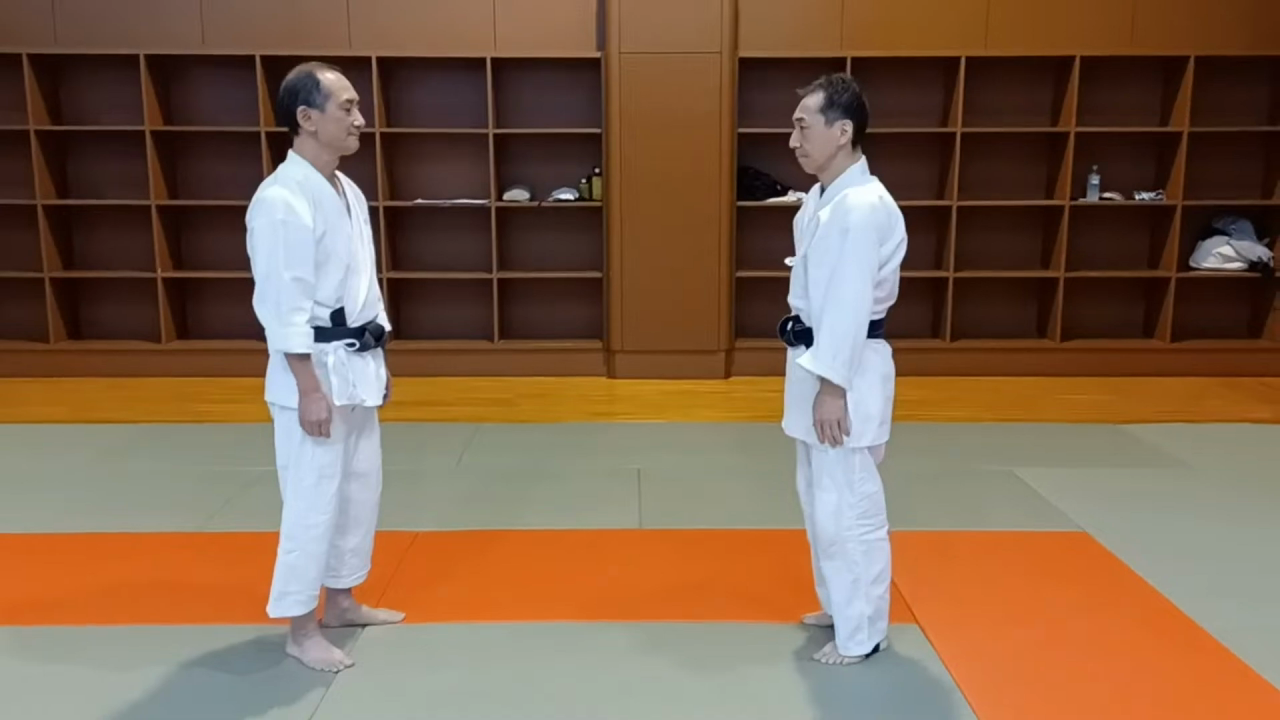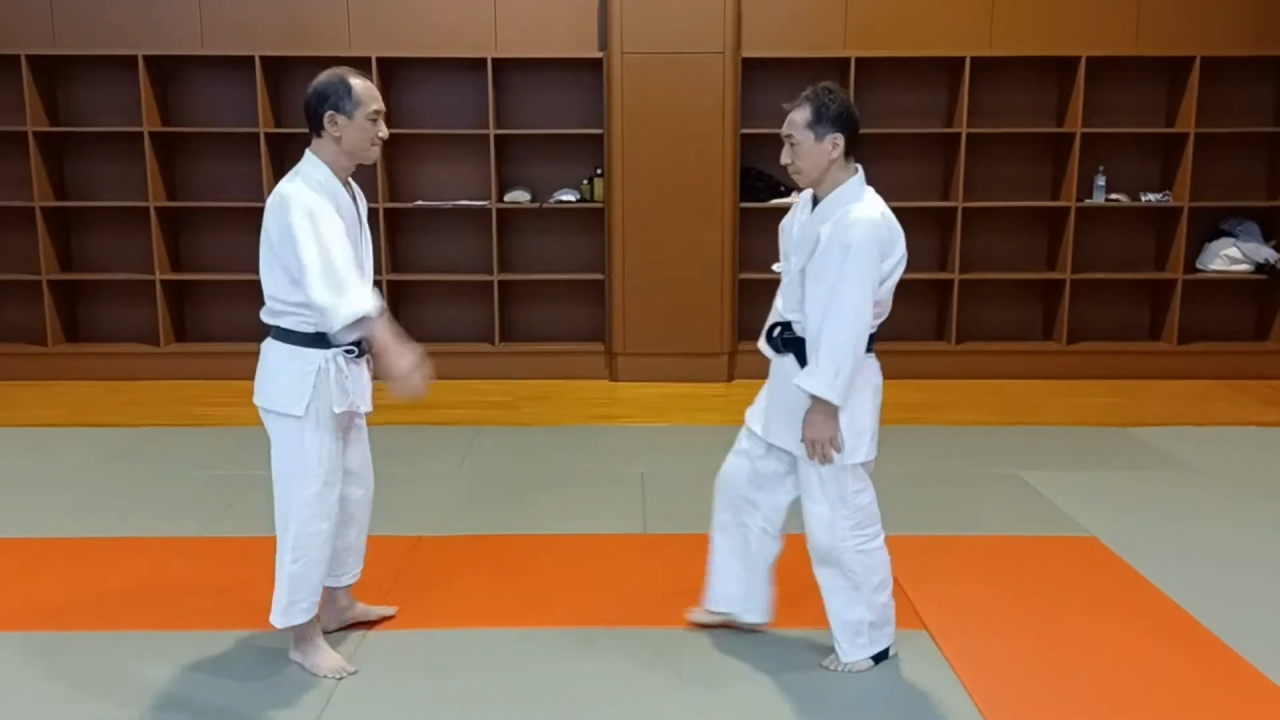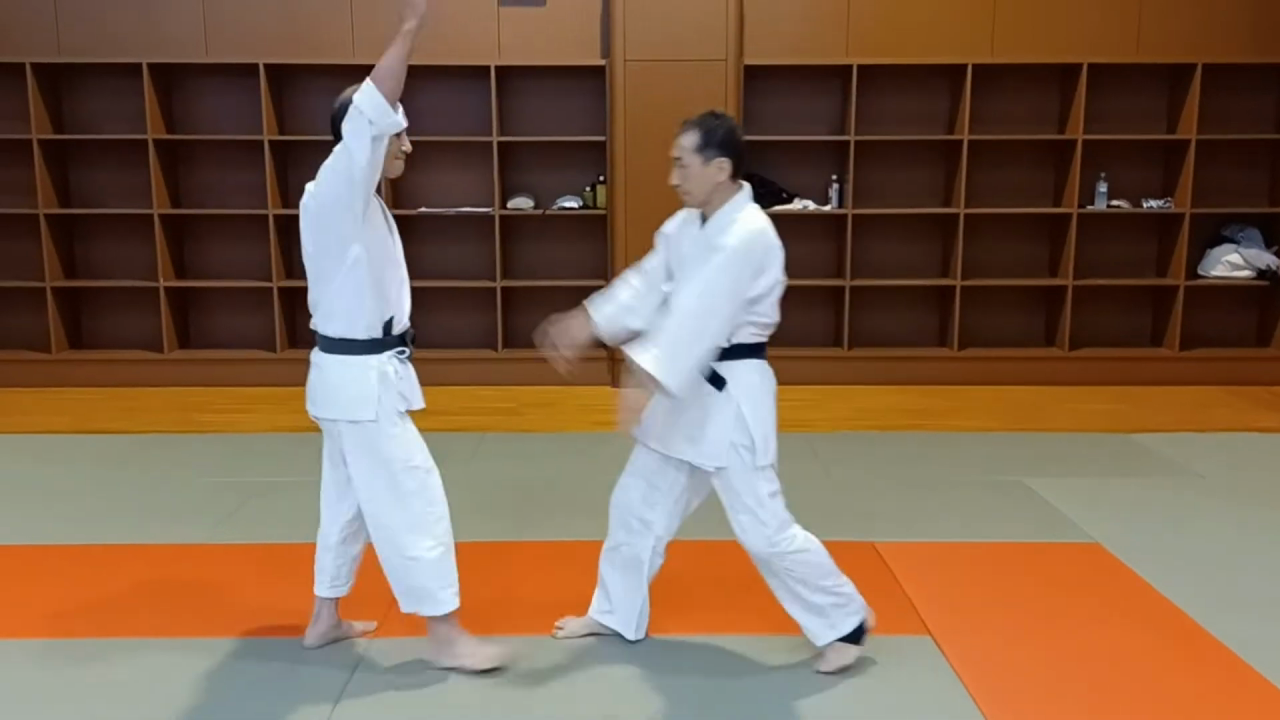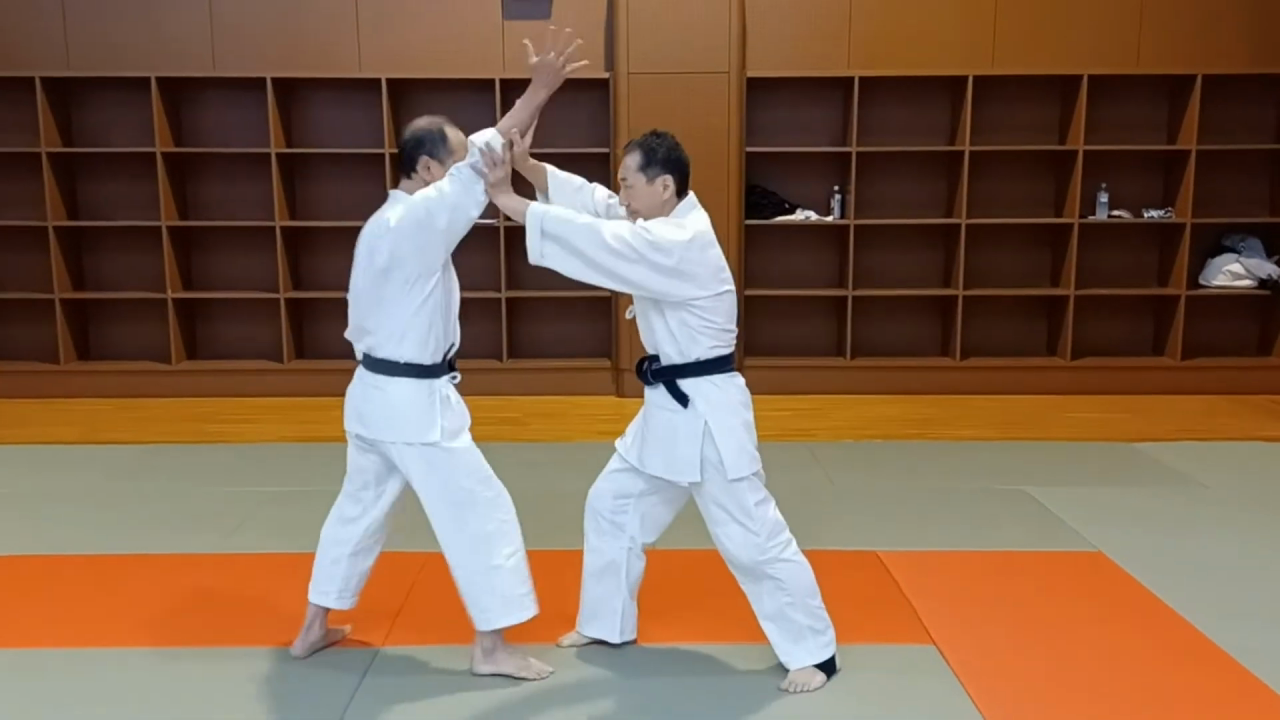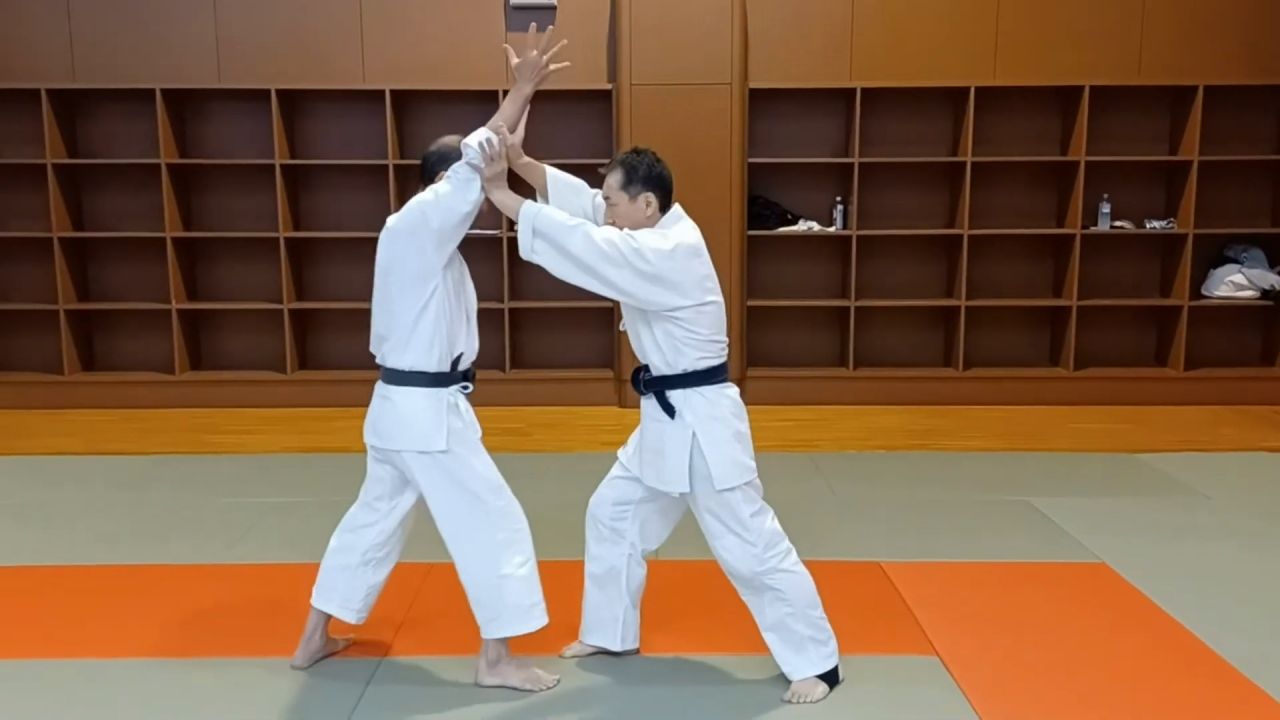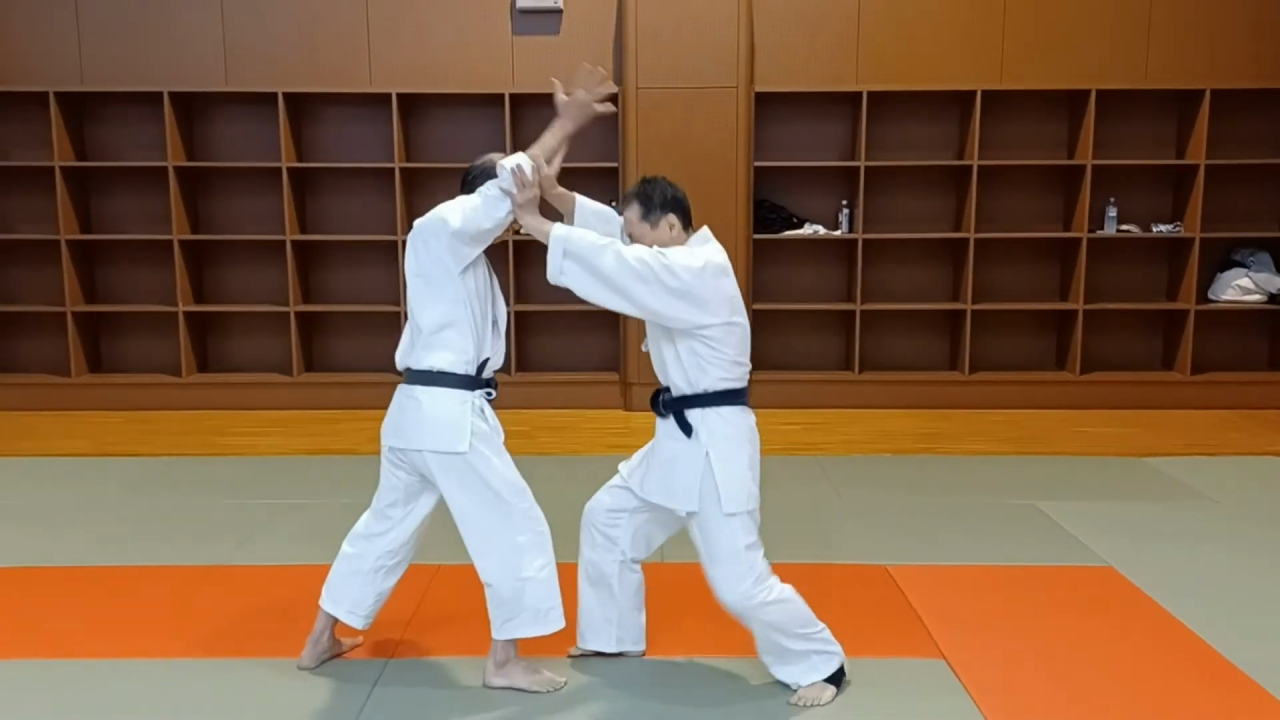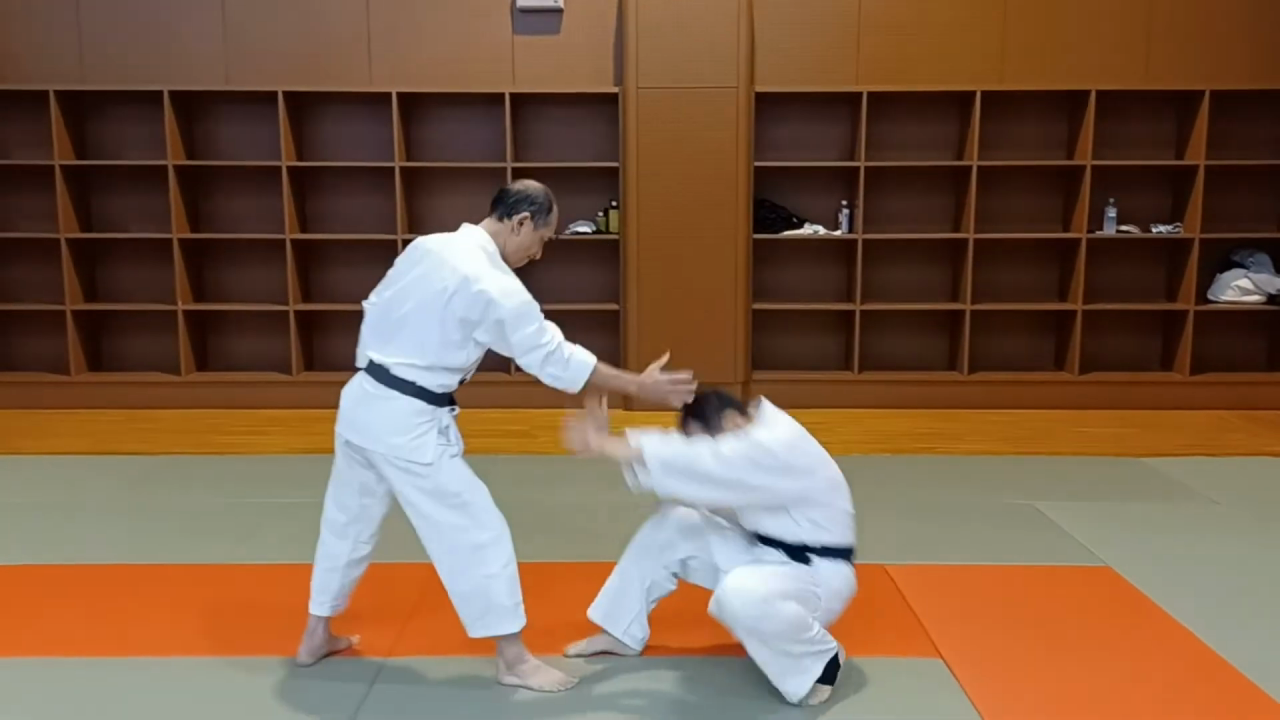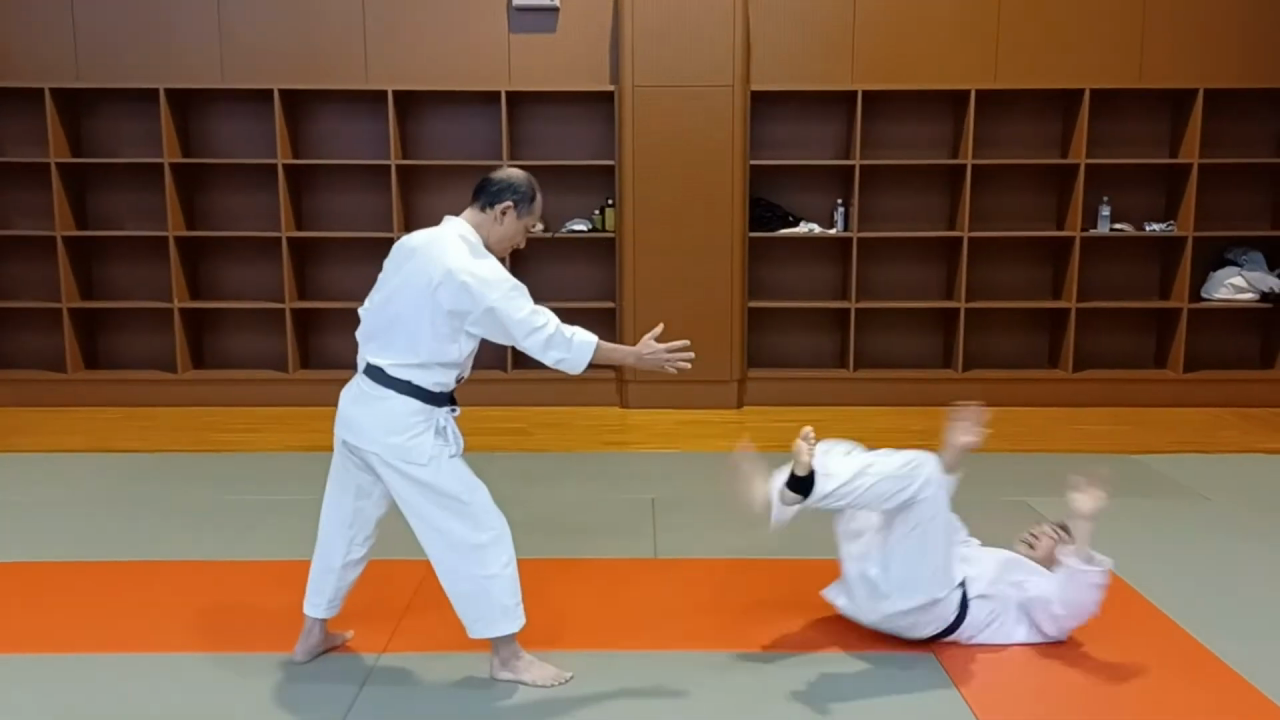
dt=0.5s
person 1, frame 1
left shoulder: (347, 191)
right shoulder: (281, 200)
right elbow: (282, 305)
left wrist: (377, 358)
right wrist: (310, 389)
left hip: (356, 364)
right hip: (315, 370)
left knee: (359, 487)
right knee: (314, 498)
left ankle: (340, 601)
right ankle: (301, 627)
person 1, frame 2
left shoulder: (345, 191)
right shoulder: (300, 199)
right elbow: (333, 288)
left wrist: (393, 340)
right wrist: (390, 350)
left hip: (336, 366)
right hip: (302, 373)
left knee: (352, 487)
right knee: (310, 504)
left ankle: (335, 601)
right ankle: (302, 632)
person 1, frame 3
left shoulder: (353, 200)
right shoulder: (332, 194)
right elbow: (366, 117)
left hip: (353, 371)
right hip: (359, 377)
left knee: (350, 500)
right knee: (410, 499)
left ankle: (326, 620)
right ankle: (445, 635)
person 1, frame 4
left shoulder: (382, 225)
right shoulder: (417, 220)
right elbow: (479, 171)
right wrist: (539, 90)
left hip: (373, 391)
right hip: (415, 403)
left knee: (358, 509)
right knee: (481, 512)
left ankle: (313, 628)
right ankle: (491, 645)
person 1, frame 5
left shoulder: (425, 238)
right shoulder: (416, 225)
right elbow: (472, 164)
right wrist: (523, 89)
left hip: (401, 405)
right hip: (427, 411)
left knee: (374, 519)
right knee: (492, 523)
left ankle: (315, 638)
right ankle: (496, 658)
person 1, frame 6
left shoulder: (461, 251)
right shoulder: (438, 229)
right elbow: (506, 189)
right wrist: (566, 123)
left hip: (416, 410)
right hip: (449, 416)
left knee: (387, 522)
right knee: (515, 530)
left ankle: (321, 638)
right ankle: (504, 660)
person 1, frame 7
left shoulder: (429, 246)
right shoulder: (494, 286)
left elbow: (375, 309)
right elbow: (554, 358)
right wrist: (638, 384)
left hip: (362, 402)
right hip: (410, 423)
left knee: (348, 521)
right knee: (477, 533)
left ankle: (316, 635)
right ankle: (513, 658)
person 1, frame 8
left shoulder: (414, 244)
right shoulder: (476, 274)
left elbow: (372, 316)
right elbow: (549, 338)
right wrist: (636, 356)
left hip: (361, 404)
right hip: (409, 424)
left knee: (347, 522)
right knee: (478, 533)
left ankle: (313, 633)
right ankle: (507, 655)
person 2, frame 1
left shoulder: (863, 208)
right shoulder: (823, 198)
left elbow: (848, 306)
left wrist: (832, 388)
left hip: (847, 371)
right hip: (818, 362)
left knee: (846, 510)
right knee: (822, 501)
left ankle: (861, 633)
right ankle: (843, 606)
person 2, frame 2
left shoulder: (864, 222)
right shoulder: (807, 206)
left elbow: (846, 321)
left wrist: (824, 407)
right wrist: (777, 357)
left hip: (835, 386)
right hip: (793, 375)
left knee: (840, 524)
right knee: (743, 486)
left ankle: (868, 640)
right ankle: (737, 602)
person 2, frame 3
left shoulder: (747, 235)
right shoulder: (688, 223)
left elbow: (698, 312)
right elbow: (648, 281)
left wrist: (646, 378)
right wrist: (587, 324)
left hip: (731, 395)
right hip: (688, 388)
left knee: (763, 529)
right knee: (638, 505)
left ankle: (845, 624)
right ankle: (615, 614)
person 2, frame 4
left shoulder: (680, 243)
right shoulder: (662, 226)
left elbow: (594, 241)
right elbow: (589, 203)
left wrist: (509, 202)
right wrist: (527, 168)
left hip: (707, 408)
right hip: (668, 405)
left knee: (754, 538)
right knee: (611, 507)
left ankle: (814, 651)
right ankle: (607, 623)
person 2, frame 5
left shoulder: (668, 254)
right shoulder: (659, 234)
left elbow: (582, 243)
right elbow: (578, 203)
left wrist: (503, 197)
right wrist: (521, 163)
left hip: (702, 420)
right hip: (666, 417)
left knee: (751, 548)
right knee: (612, 517)
left ankle: (817, 662)
right ankle: (610, 632)
person 2, frame 6
left shoulder: (697, 272)
right shoulder: (681, 261)
left elbow: (615, 265)
right elbow: (608, 231)
left wrist: (535, 223)
right wrist: (554, 195)
left hip: (714, 440)
right hip: (679, 436)
left knee: (738, 580)
right knee: (607, 521)
left ankle: (821, 664)
right ankle: (614, 637)
person 2, frame 7
left shoulder: (782, 446)
right shoulder: (750, 432)
left elbow: (702, 466)
right elbow: (679, 449)
left wrist: (613, 449)
right wrist: (613, 439)
left hip: (817, 575)
right hip: (770, 558)
left knee: (741, 598)
right knee: (669, 528)
left ankle: (821, 662)
right ankle: (618, 631)
person 2, frame 8
left shoulder: (1040, 589)
right shoulder: (986, 555)
left elbow: (1075, 599)
right elbow: (926, 512)
left wrist: (1082, 527)
right wrist: (953, 452)
left hip: (923, 601)
right hip: (880, 581)
left knee: (920, 471)
right knee: (845, 458)
left ankle: (803, 486)
right ankle: (775, 495)
